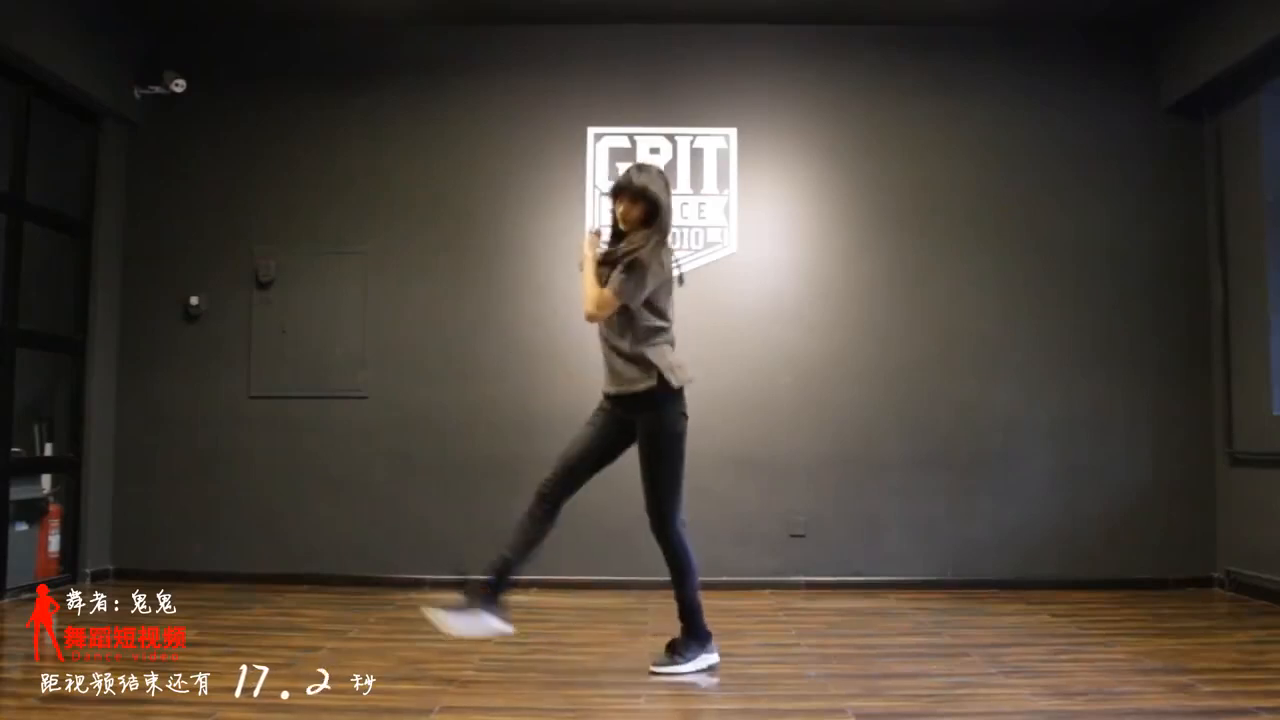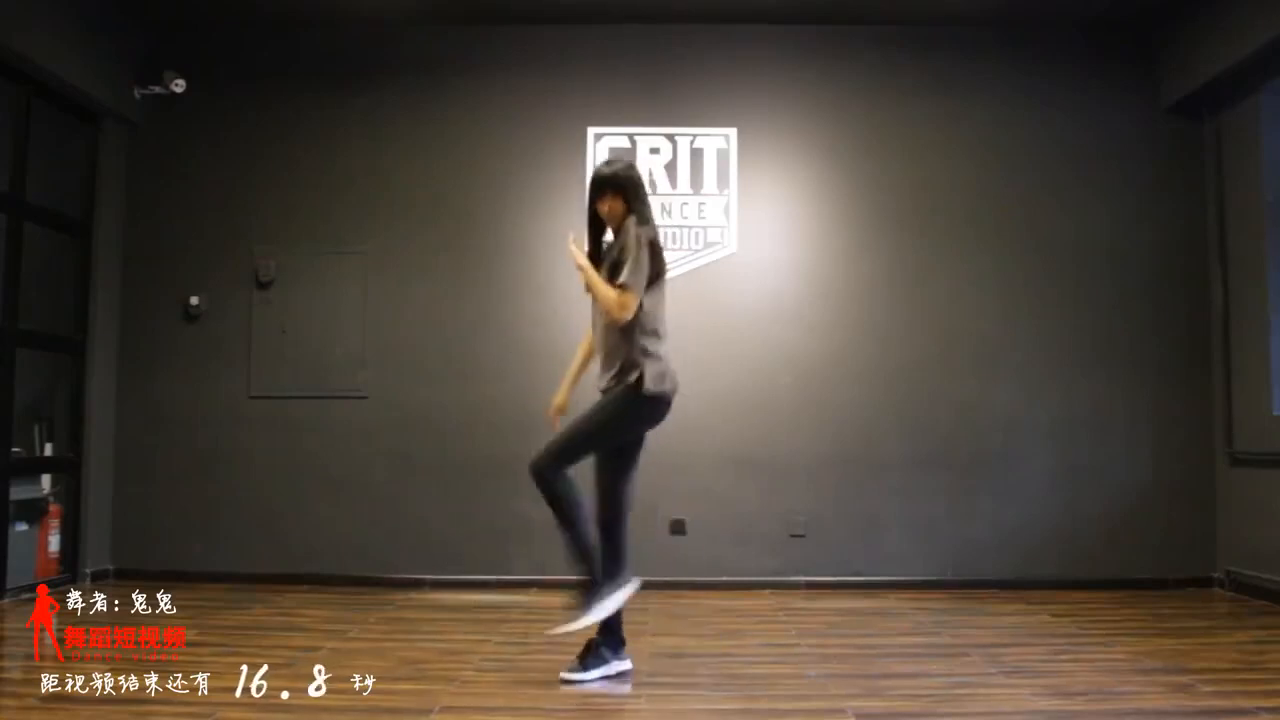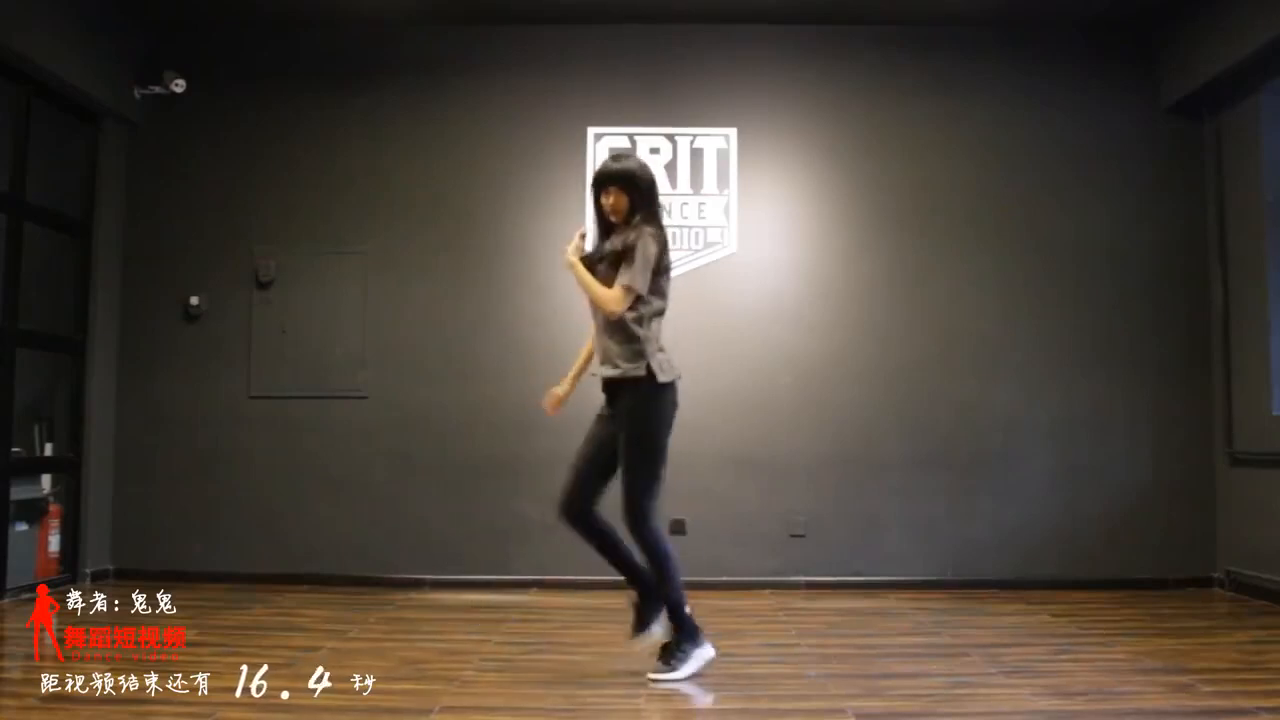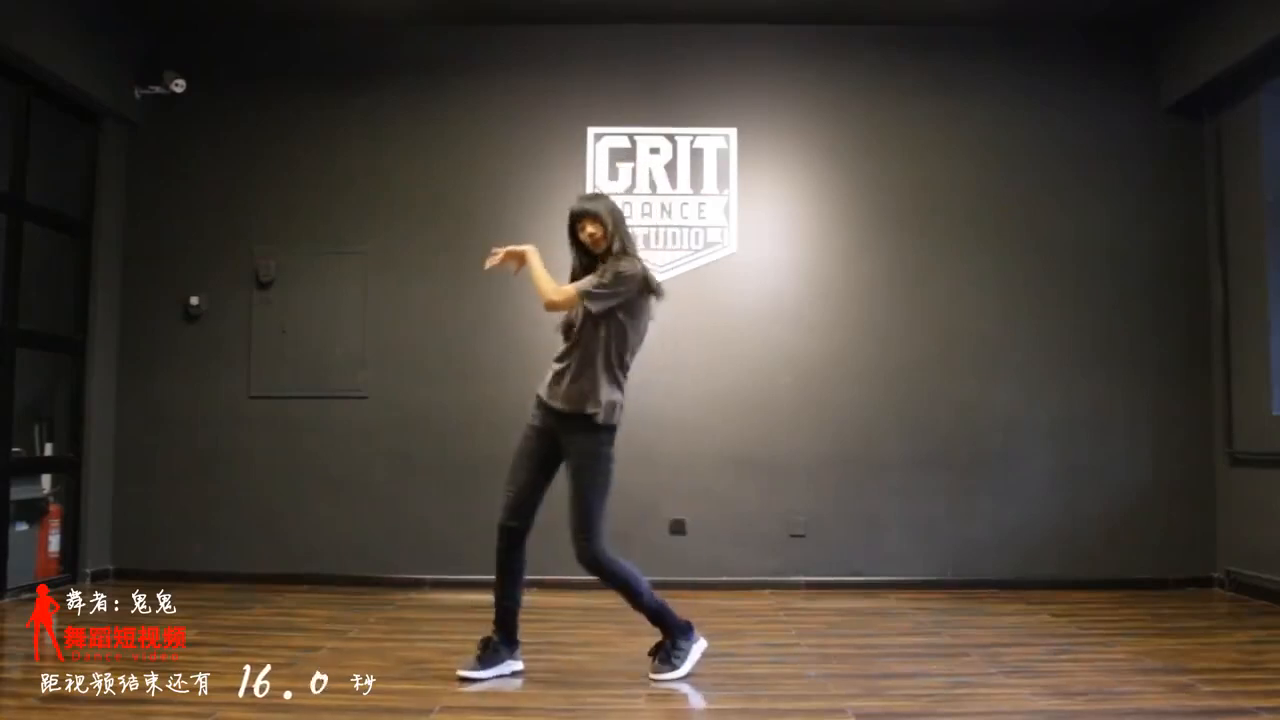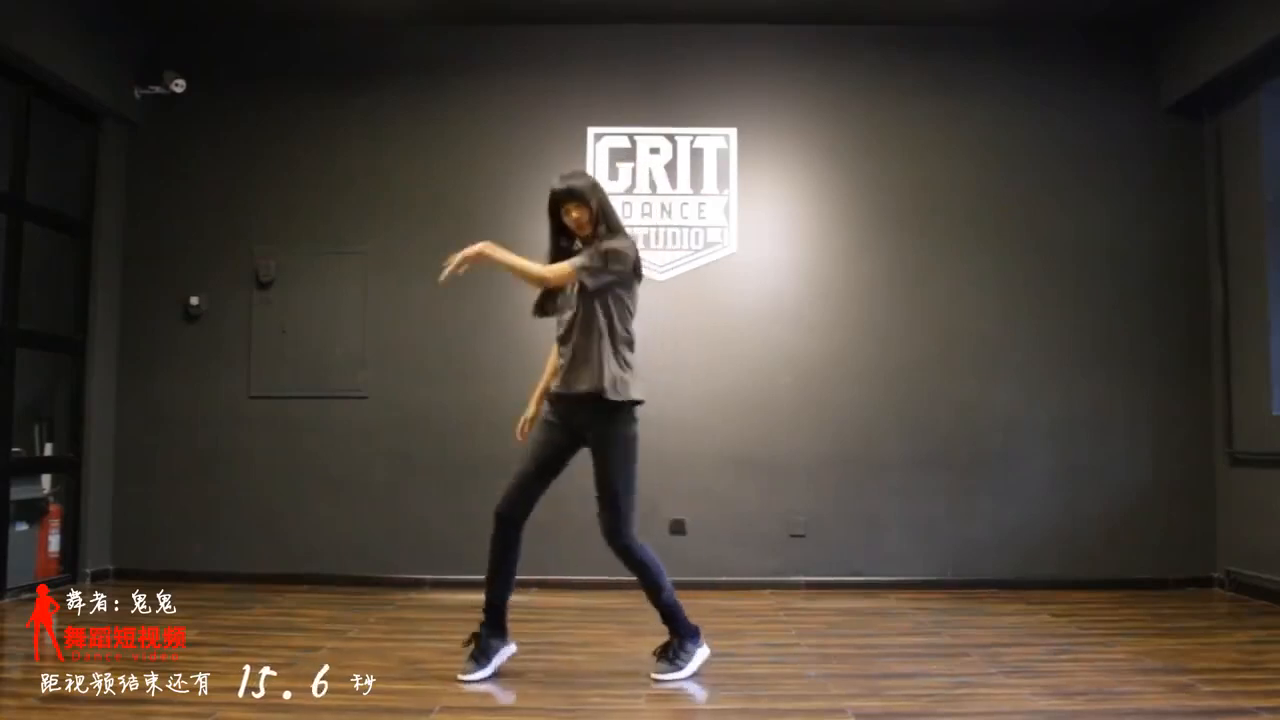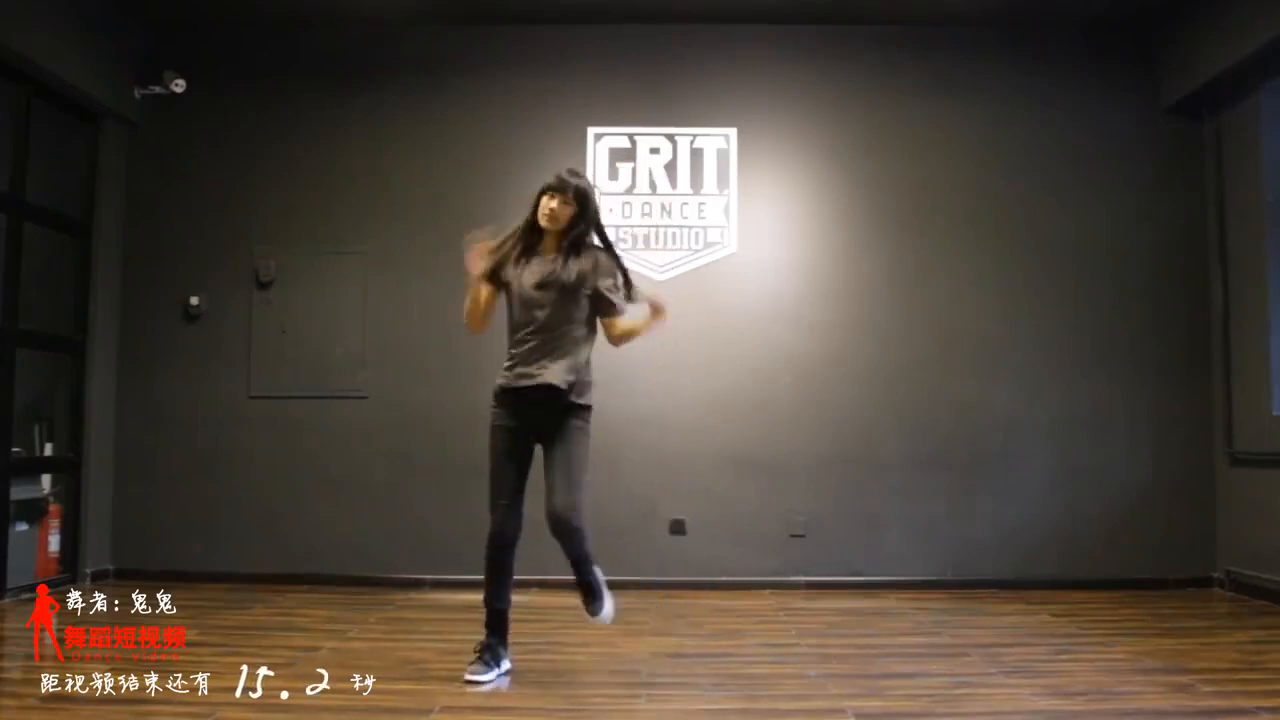
dt=0.4s
person 1, frame 1
left shoulder: (650, 255)
right shoulder: (622, 251)
left elbow: (596, 309)
left wrist: (591, 260)
left hip: (656, 398)
right hip: (620, 398)
left knee: (664, 523)
right knee: (551, 489)
left ankle: (698, 639)
right ankle: (487, 600)
person 1, frame 2
left shoulder: (638, 242)
right shoulder: (614, 249)
left elbow: (621, 311)
right elbow: (601, 326)
left wrist: (584, 266)
right wrist: (568, 384)
left hip: (642, 388)
right hip: (626, 389)
left knee: (545, 466)
right knee: (611, 511)
left ankle: (605, 575)
right ankle: (608, 644)
person 1, frame 3
left shoulder: (646, 242)
right shoulder: (610, 248)
left elbow: (614, 307)
left wrist: (575, 262)
right wrist: (571, 380)
left hip: (645, 390)
right hip: (617, 392)
left knee: (638, 516)
right knee: (574, 507)
left ankle: (688, 638)
right ankle: (651, 593)
person 1, frame 4
left shoulder: (628, 274)
right shoulder: (592, 275)
left elbow: (554, 299)
left wrist: (530, 253)
left hip: (591, 424)
right hip: (548, 414)
left knee: (589, 549)
right knee: (511, 526)
left ankle: (679, 635)
right ankle: (504, 645)
person 1, frame 5
left shoulder: (617, 252)
right shoulder: (572, 259)
left elbow: (546, 275)
left wrist: (487, 251)
right wrist: (536, 399)
left hip: (607, 408)
right hip: (564, 408)
left knee: (619, 535)
right knee: (509, 513)
left ankle: (686, 639)
right ankle: (493, 639)
person 1, frame 6
left shoulder: (594, 262)
right shoulder: (511, 252)
left elbow: (618, 331)
right elbow: (475, 325)
left wrist: (648, 320)
right wrist: (476, 277)
left hip: (568, 406)
right hip: (513, 401)
left knee: (564, 515)
right knee: (503, 527)
left ankle: (586, 574)
right ankle: (495, 645)
